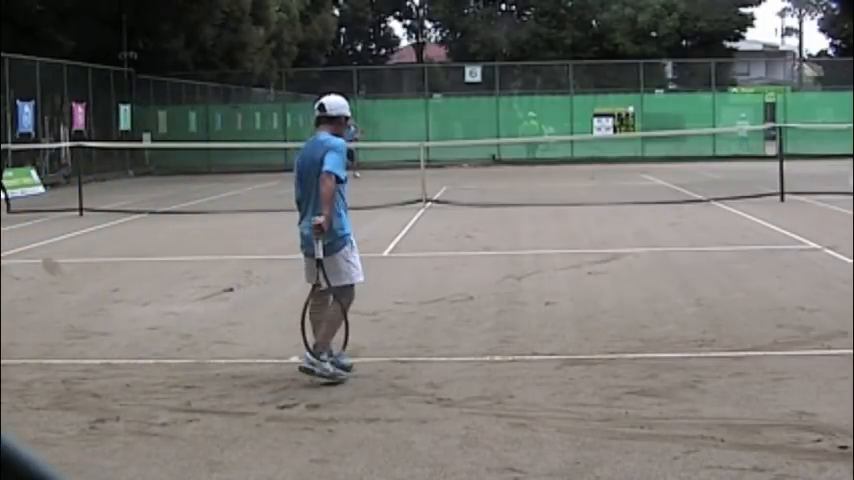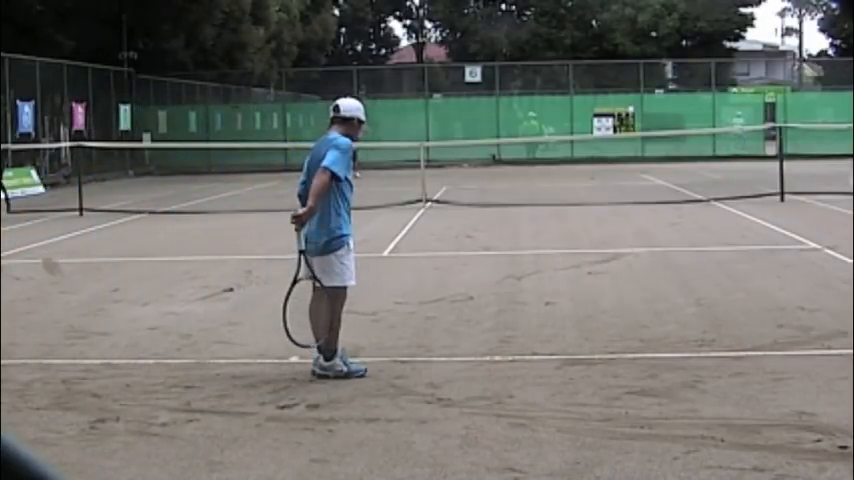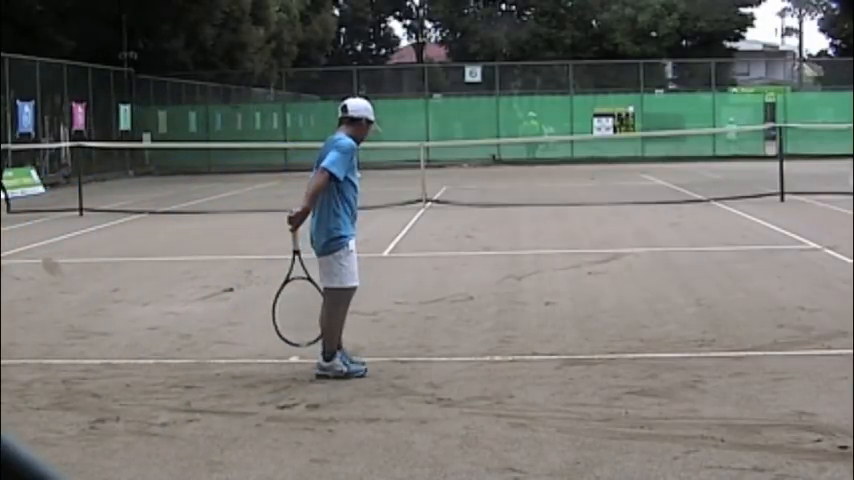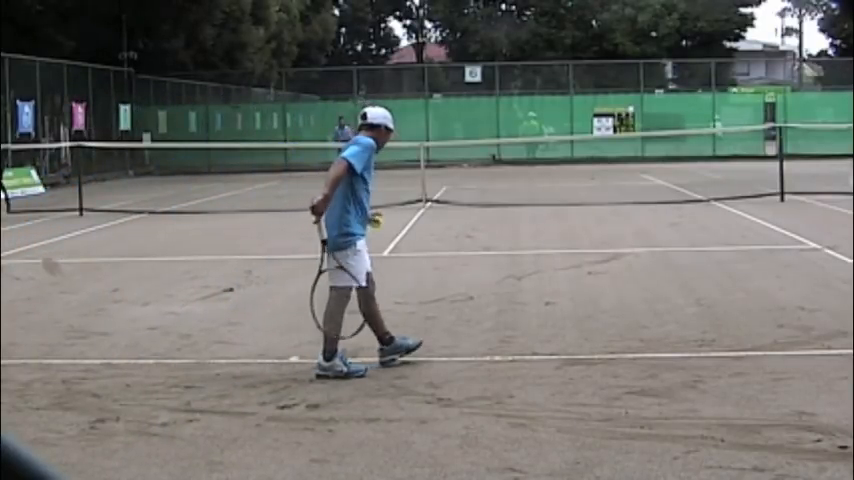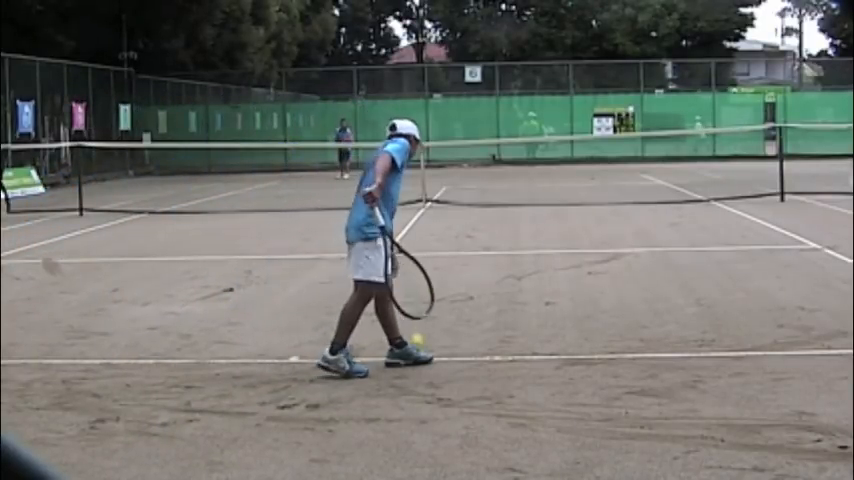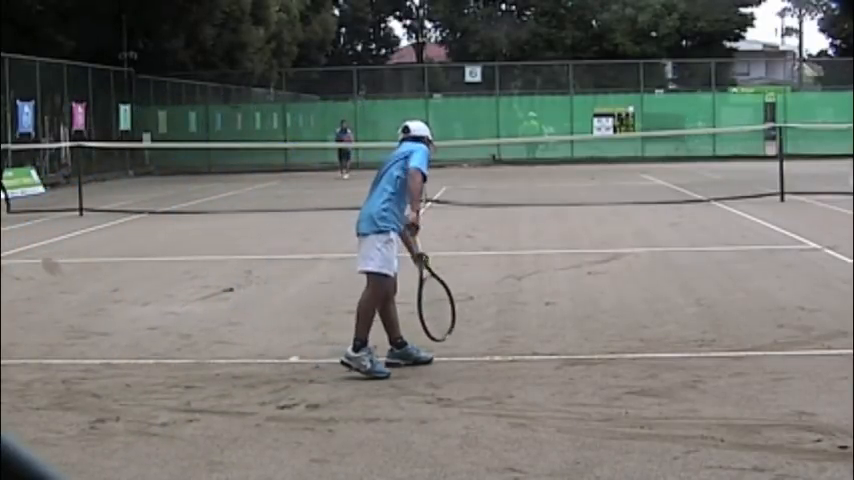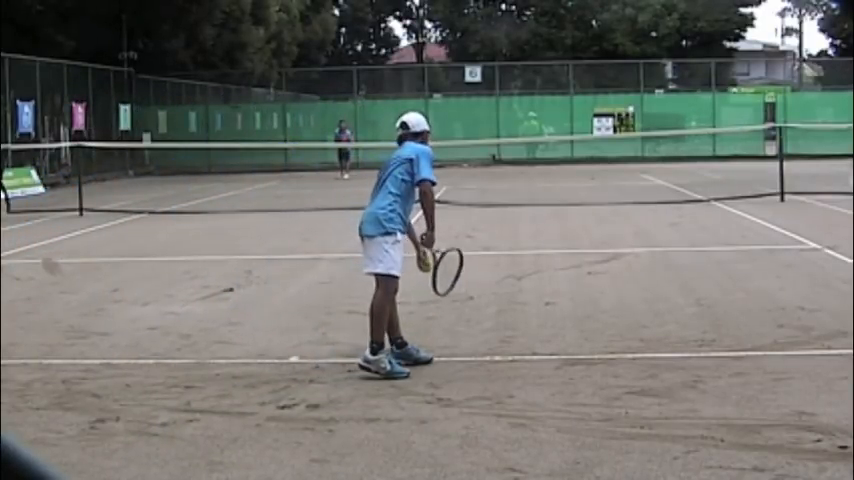
dt=0.3s
person 1, frame 1
left shoulder: (304, 152)
right shoulder: (335, 145)
right elbow: (328, 178)
right wrist: (325, 215)
left hip: (310, 233)
right hip: (334, 234)
left knee: (320, 295)
right knee: (343, 294)
left ankle: (322, 354)
right ankle: (317, 354)
person 1, frame 2
left shoulder: (318, 147)
right shoulder: (342, 144)
left elbow: (303, 189)
right elbow: (324, 175)
right wrist: (310, 208)
left hip: (316, 233)
right hip: (335, 234)
left knee: (321, 295)
right knee: (336, 296)
left ankle: (325, 355)
right ankle: (330, 360)
person 1, frame 3
left shoulder: (333, 144)
right shoulder: (346, 145)
left elbow: (319, 181)
right elbow: (321, 177)
right wrist: (305, 209)
left hip: (330, 231)
right hip: (337, 234)
left knee: (342, 291)
right knee: (336, 295)
left ankle: (335, 351)
right ankle: (329, 360)
person 1, frame 4
left shoulder: (358, 148)
right shoulder: (364, 144)
right elbow: (338, 166)
right wrist: (325, 196)
left hip: (349, 232)
right hip: (346, 234)
left knee: (367, 287)
right knee: (341, 293)
left ankle: (387, 344)
right ankle: (329, 360)
person 1, frame 5
left shoulder: (387, 151)
right shoulder: (400, 145)
right elbow: (384, 159)
right wrist: (377, 184)
left hip: (370, 228)
right hip: (369, 228)
left knee: (383, 290)
right knee: (364, 290)
left ankle: (398, 347)
right ankle: (335, 353)
person 1, frame 6
left shoulder: (399, 156)
right shoulder: (419, 149)
right elbow: (415, 176)
left wrist: (413, 248)
right wrist: (415, 212)
left hip: (379, 223)
right hip: (379, 224)
left knee: (388, 288)
right knee: (377, 285)
left ankle: (398, 347)
right ankle: (357, 351)
person 1, frame 7
left shoulder: (400, 155)
right shoulder: (421, 151)
right elbow: (426, 190)
left wrist: (417, 245)
right wrist: (430, 231)
left hip: (376, 224)
right hip: (385, 226)
left knee: (389, 288)
right knee: (385, 287)
left ankle: (398, 347)
right ankle: (374, 354)
